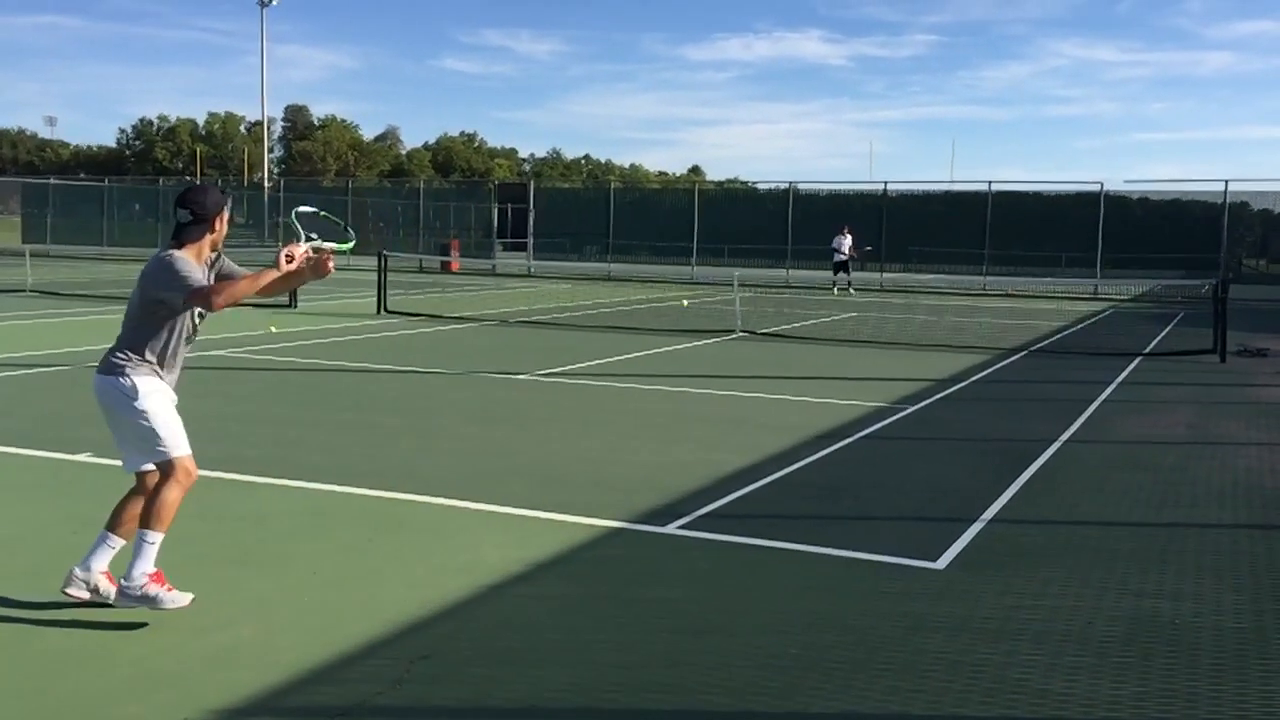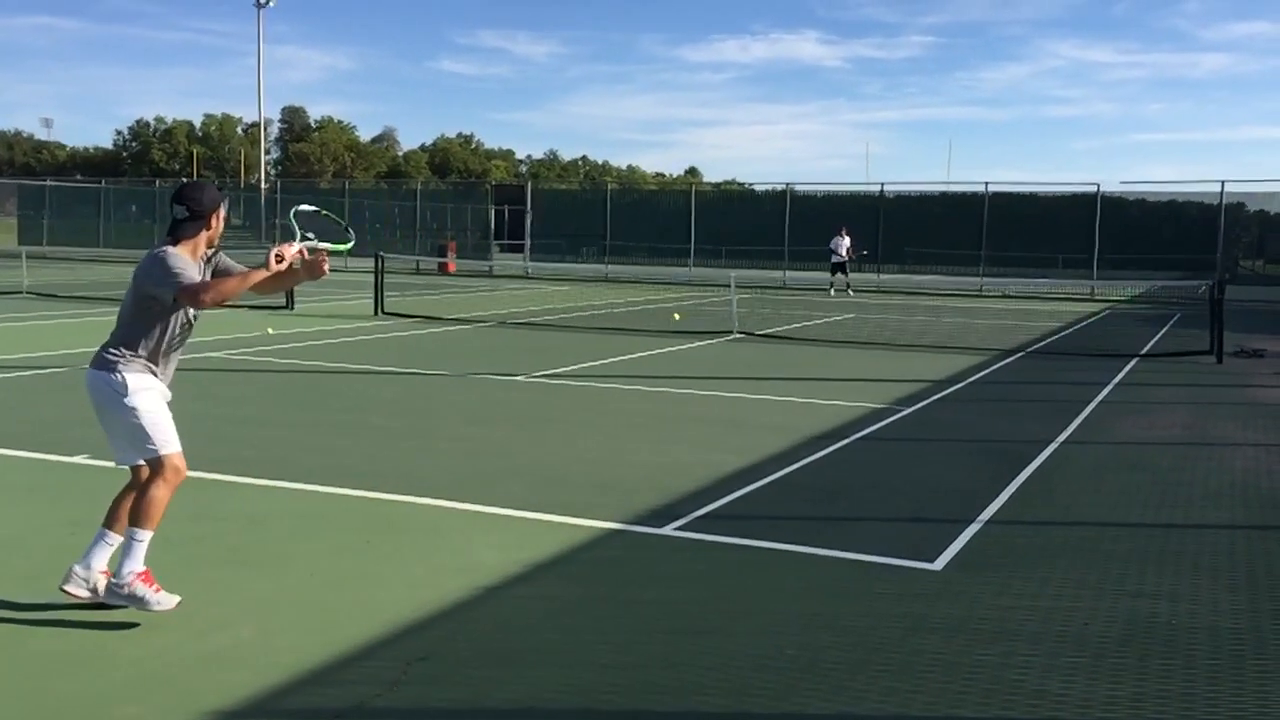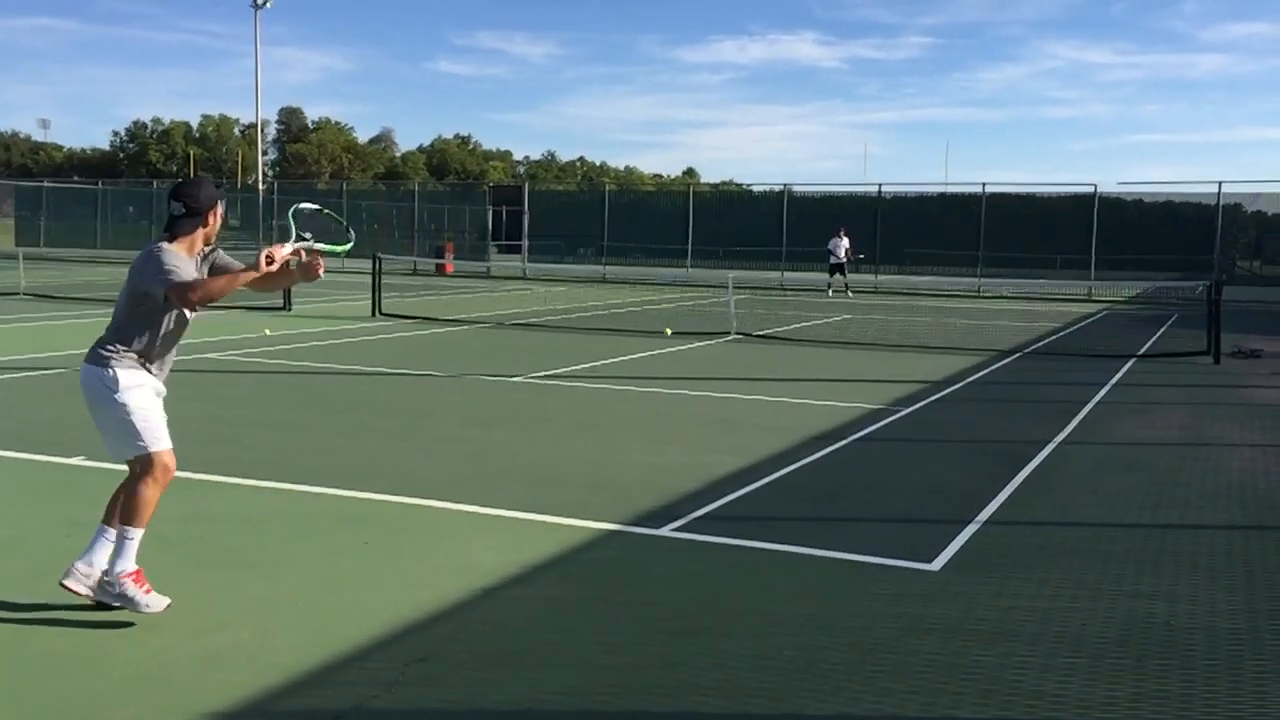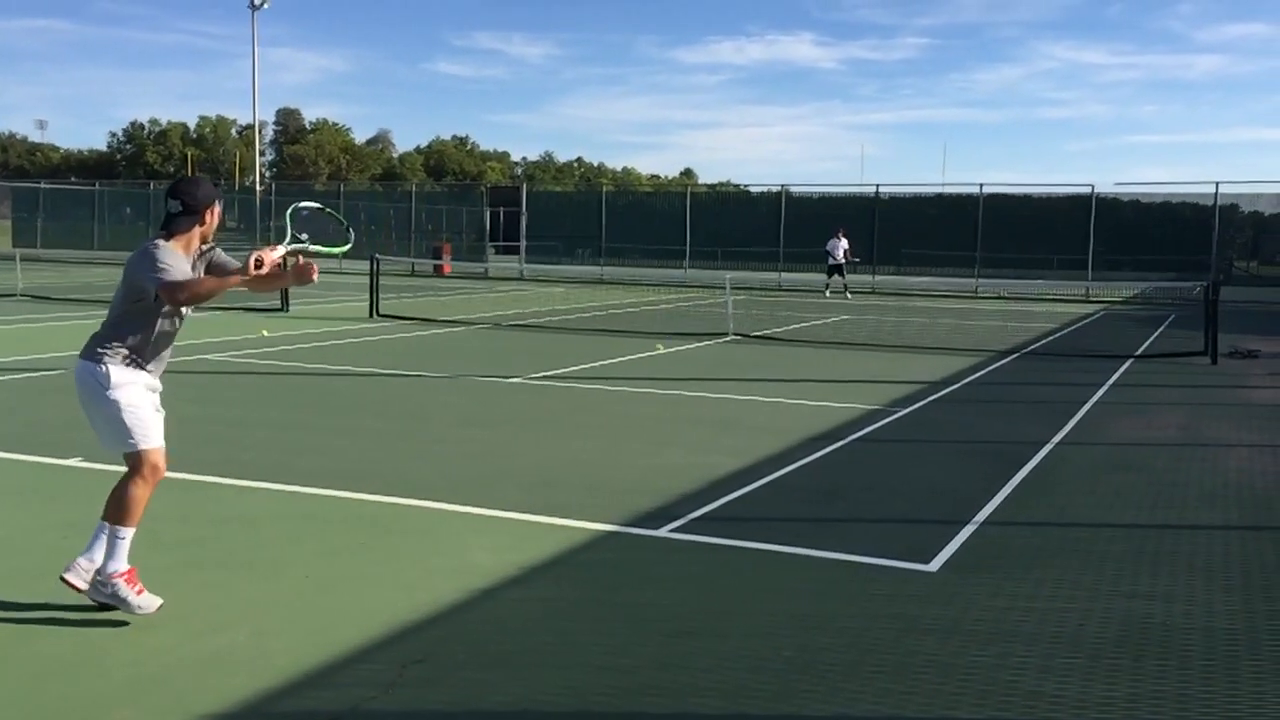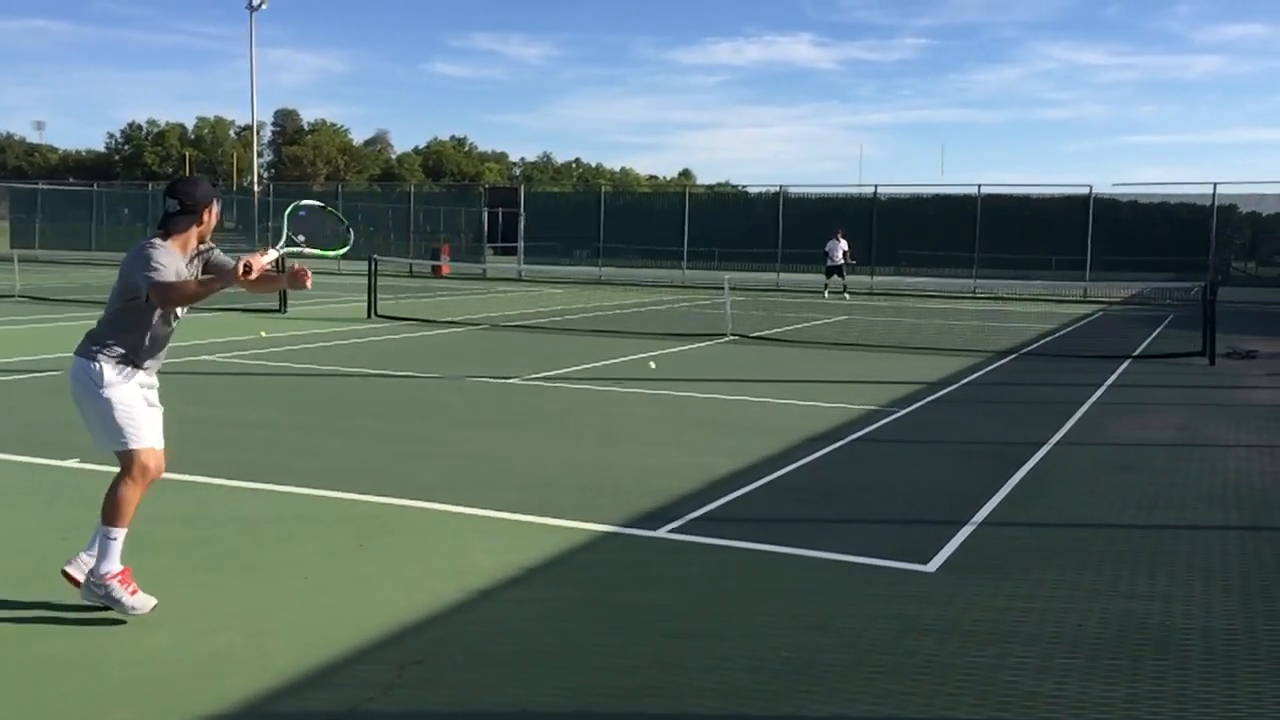
dt=0.2s
person 1, frame 1
left shoulder: (210, 263)
right shoulder: (170, 265)
left elbow: (261, 287)
right elbow: (214, 300)
left wrist: (307, 272)
right wrist: (276, 269)
left hip: (142, 384)
right hip: (130, 381)
left knee: (151, 484)
right knee: (180, 471)
left ankle: (88, 574)
right ankle: (139, 579)
person 1, frame 2
left shoulder: (206, 258)
right shoulder: (165, 261)
left elbow: (258, 284)
right elbow: (202, 297)
left wrist: (302, 273)
right wrist: (264, 268)
left hip: (141, 380)
right hip: (122, 377)
left knee: (147, 477)
right knee: (170, 469)
left ankle: (88, 572)
right ankle: (127, 576)
person 1, frame 3
left shoulder: (205, 254)
right shoulder: (161, 258)
left elbow: (256, 282)
right elbow: (190, 295)
left wrist: (296, 274)
right wrist: (251, 271)
left hip: (140, 377)
right hip: (114, 374)
left knee: (145, 471)
right knee: (159, 467)
left ankle: (90, 569)
right ankle: (120, 574)
person 1, frame 4
left shoulder: (202, 252)
right shoulder: (157, 256)
left elbow: (252, 280)
right elbow: (178, 294)
left wrist: (289, 276)
right wrist: (237, 276)
left hip: (139, 375)
right hip: (109, 370)
left knee: (147, 469)
right knee: (148, 466)
left ankle: (90, 565)
right ankle: (112, 574)
person 1, frame 5
left shoulder: (200, 252)
right shoulder: (152, 255)
left elbow: (248, 278)
right elbow: (166, 296)
left wrist: (285, 280)
right wrist: (228, 280)
left hip: (137, 373)
right hip: (104, 369)
left knee: (150, 469)
right knee: (139, 466)
left ankle: (90, 562)
right ankle: (105, 574)
